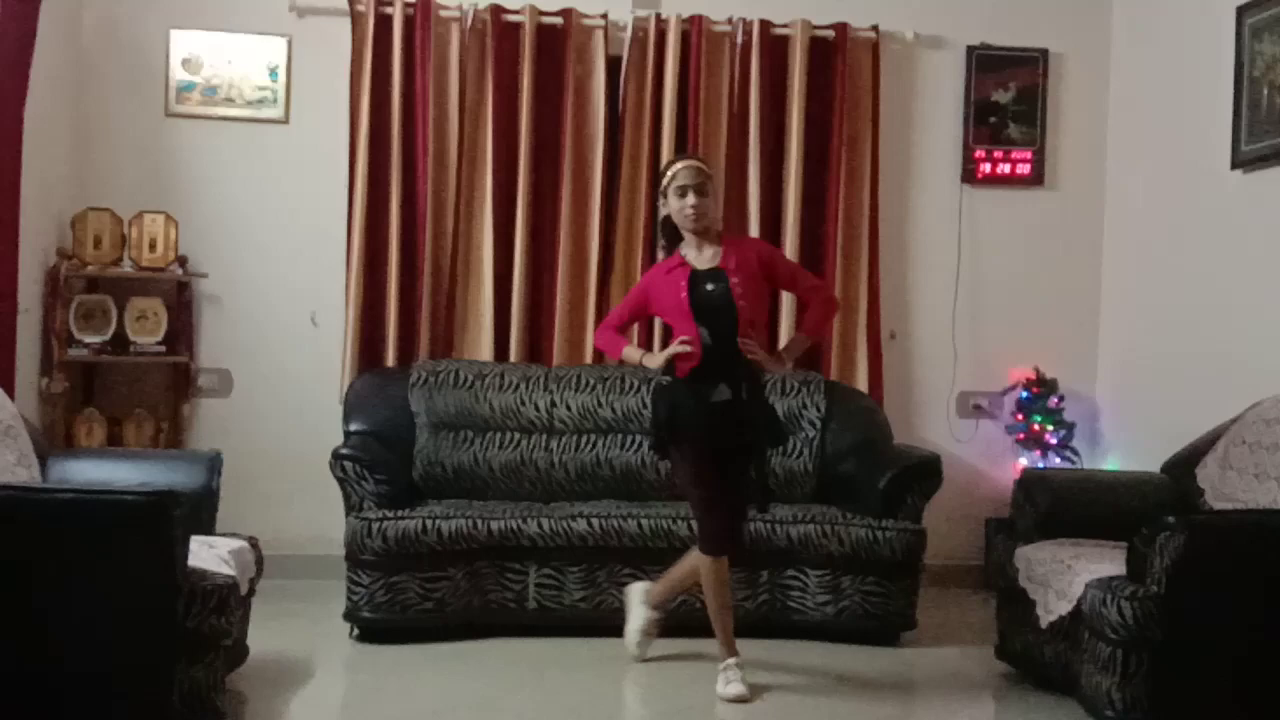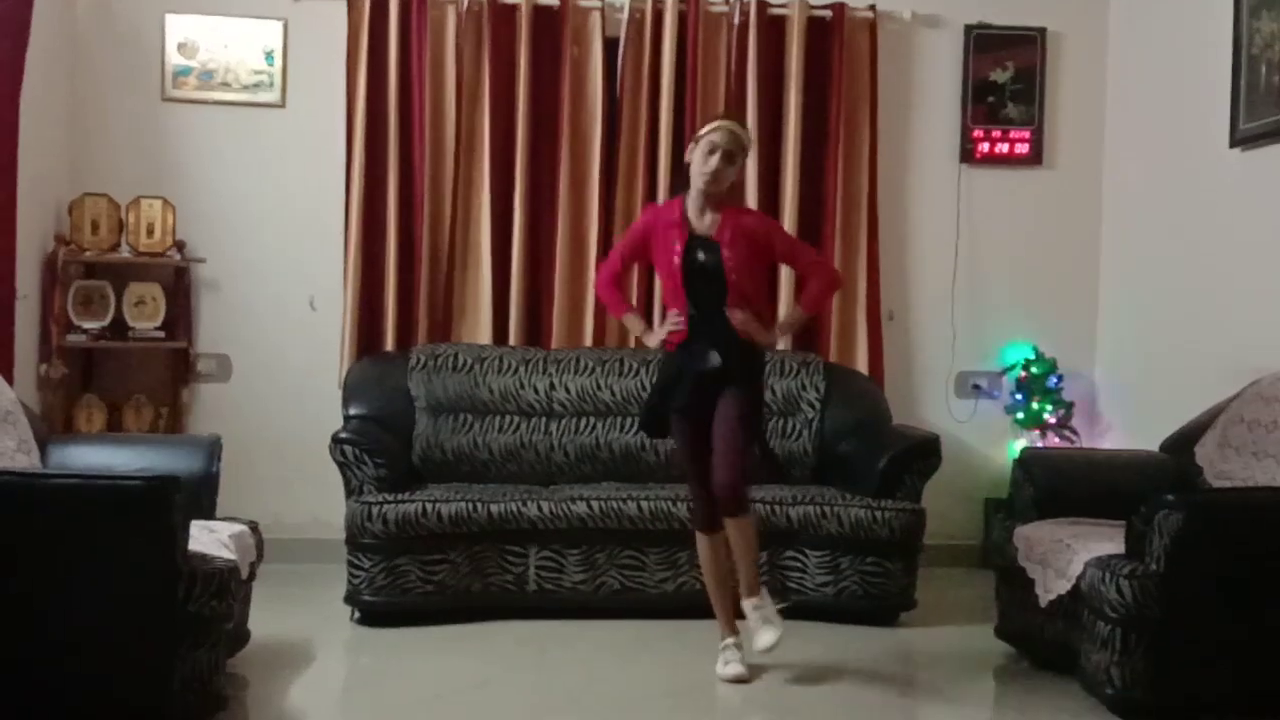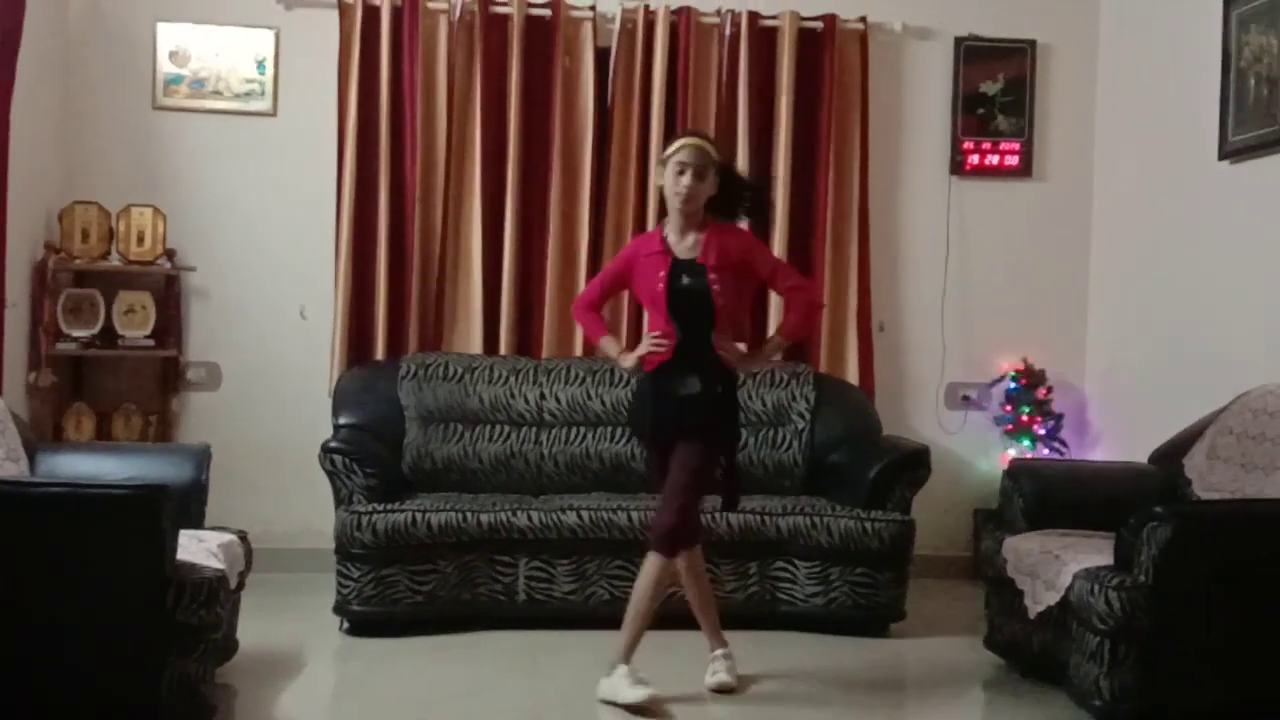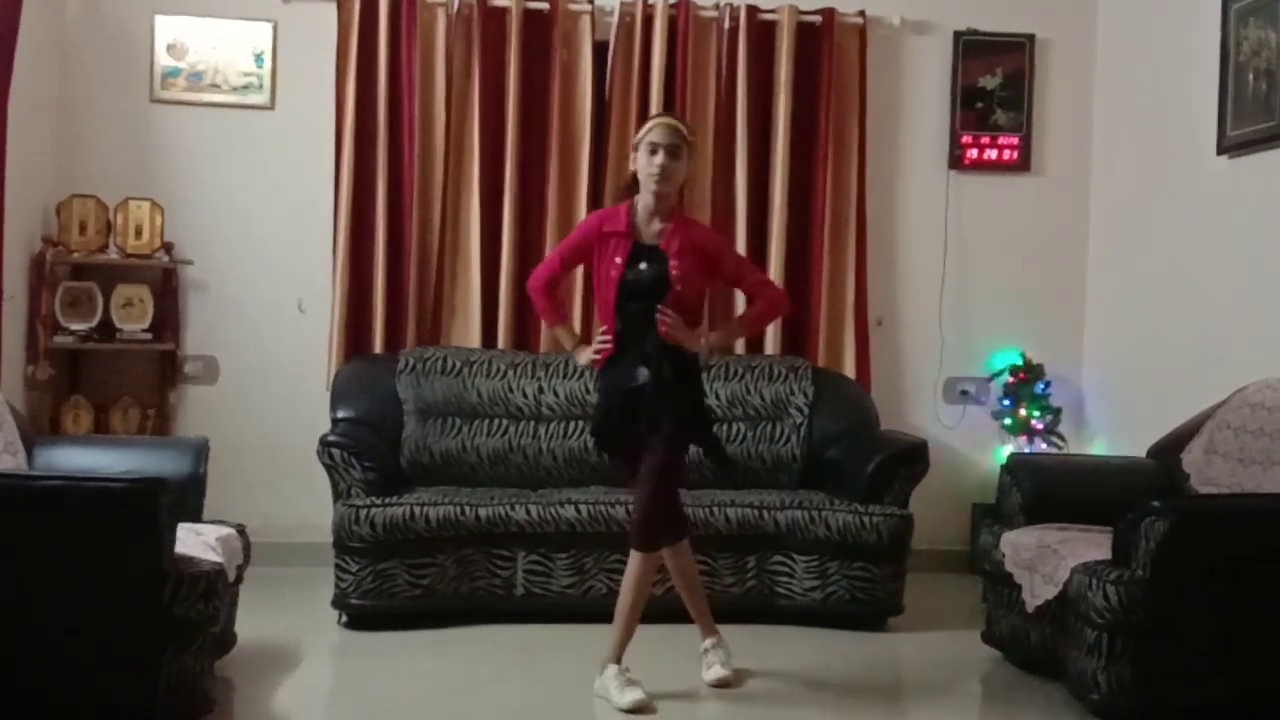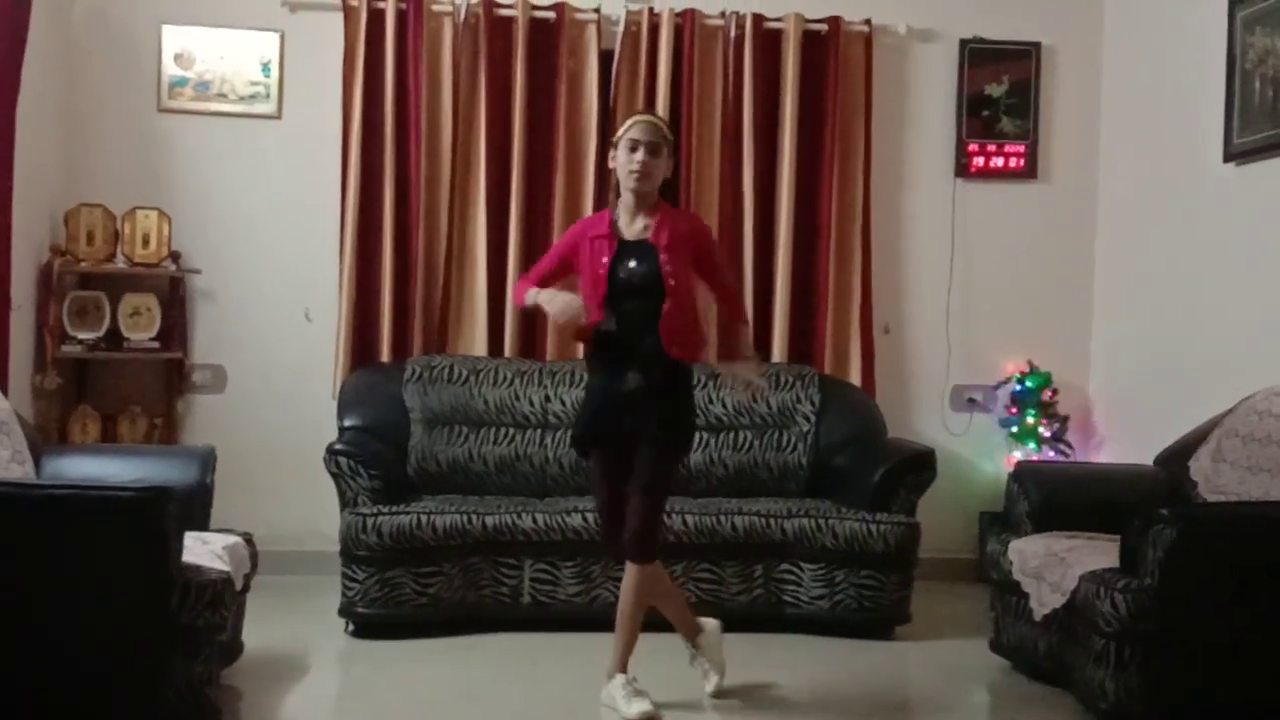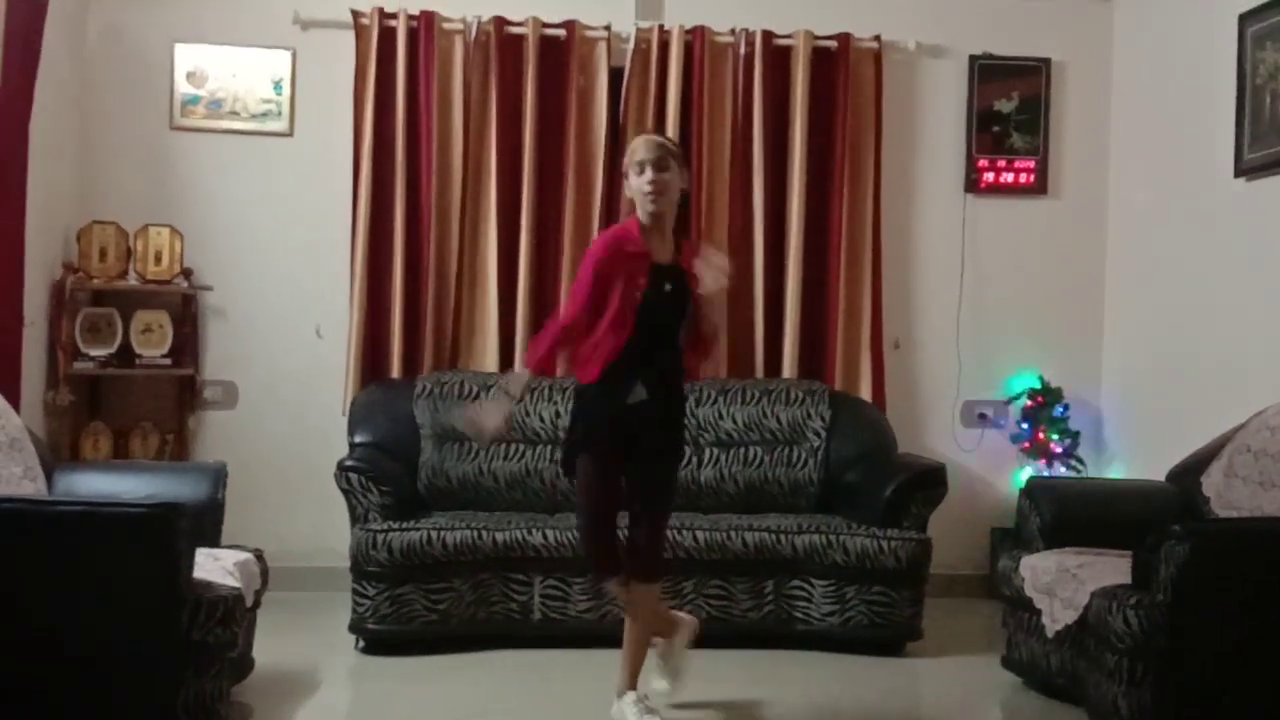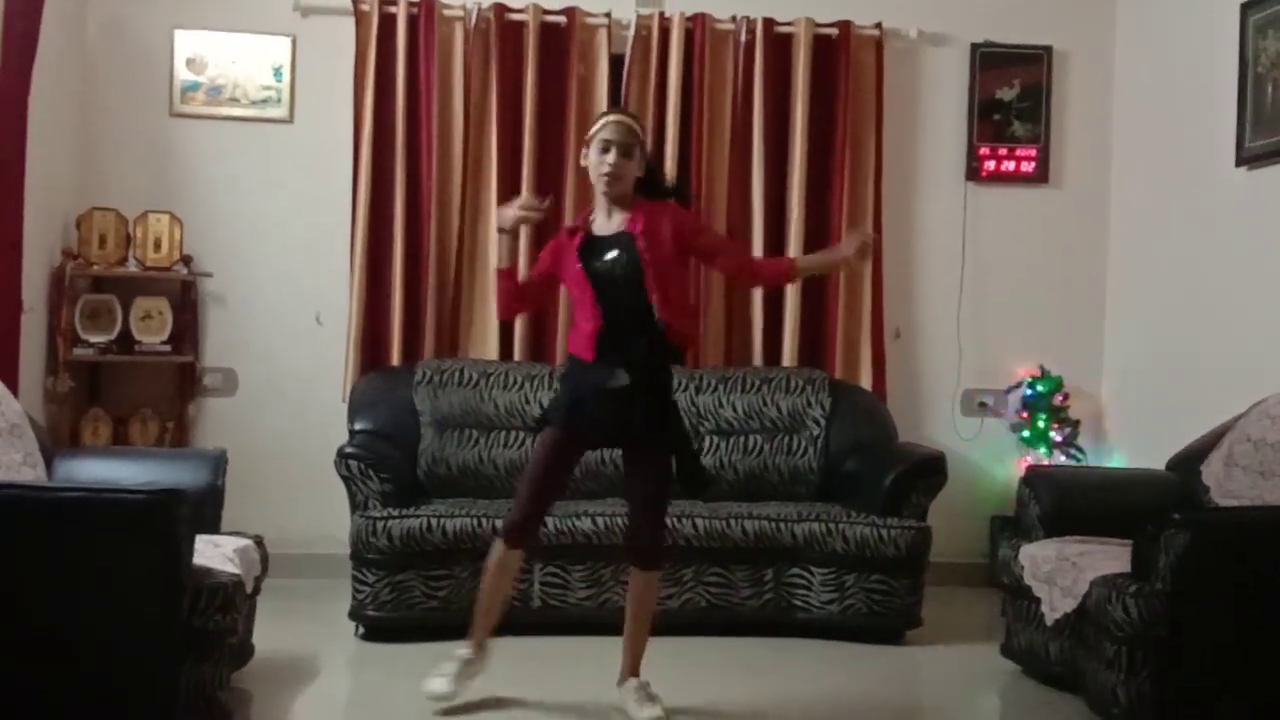
dt=0.3s
person 1, frame 1
left shoulder: (753, 252)
right shoulder: (661, 276)
left elbow: (821, 299)
right elbow: (607, 332)
left wrist: (786, 357)
right wrist: (650, 359)
left hip: (744, 406)
right hip: (688, 406)
left knee: (729, 533)
right knee: (714, 530)
left ankle: (650, 594)
right ankle: (728, 657)
person 1, frame 2
left shoulder: (751, 225)
right shoulder: (657, 222)
left elbow: (823, 274)
right elbow: (607, 279)
left wrist: (778, 331)
right wrist: (646, 333)
left hip: (738, 370)
right hip: (686, 372)
left knee: (728, 482)
right knee: (704, 504)
left ankle: (753, 592)
right ankle: (728, 636)
person 1, frame 3
left shoulder: (736, 245)
right shoulder: (641, 250)
left elbow: (805, 298)
right elbow: (586, 306)
left wrist: (759, 358)
right wrist: (624, 355)
left hip: (710, 399)
right hip: (660, 395)
left knee: (667, 527)
right knee: (682, 528)
left ankle: (619, 667)
right ankle: (717, 647)
person 1, frame 4
left shoulder: (699, 239)
right shoulder: (601, 227)
left elbow: (771, 298)
right elbow: (540, 283)
left wrist: (711, 340)
right wrist: (576, 347)
left hip: (673, 387)
right hip: (620, 385)
left knee: (645, 523)
right knee: (664, 519)
left ankle: (612, 666)
right ankle: (711, 636)
person 1, frame 5
left shoulder: (688, 231)
right shoulder: (585, 233)
left elbow: (728, 296)
right elbow: (528, 286)
left wrist: (740, 361)
right wrist: (554, 300)
left hip: (664, 392)
right hip: (606, 391)
left knee: (640, 533)
right knee: (620, 534)
right ankle: (696, 630)
person 1, frame 6
left shoulder: (692, 255)
right shoulder: (615, 246)
left elbow: (699, 347)
right elbow: (570, 324)
left wrist: (709, 300)
right wrist: (510, 392)
left hip: (664, 412)
right hip: (605, 407)
left knee: (646, 550)
right knee: (598, 547)
right ankle: (667, 626)
person 1, frame 7
left shoulder: (674, 226)
right shoulder: (569, 240)
left elbow: (757, 272)
right elbow: (511, 305)
left wrist: (837, 256)
right wrist: (505, 238)
left hip: (648, 392)
right hip: (583, 388)
left knee: (645, 538)
right knee: (521, 521)
right ankle: (473, 650)
